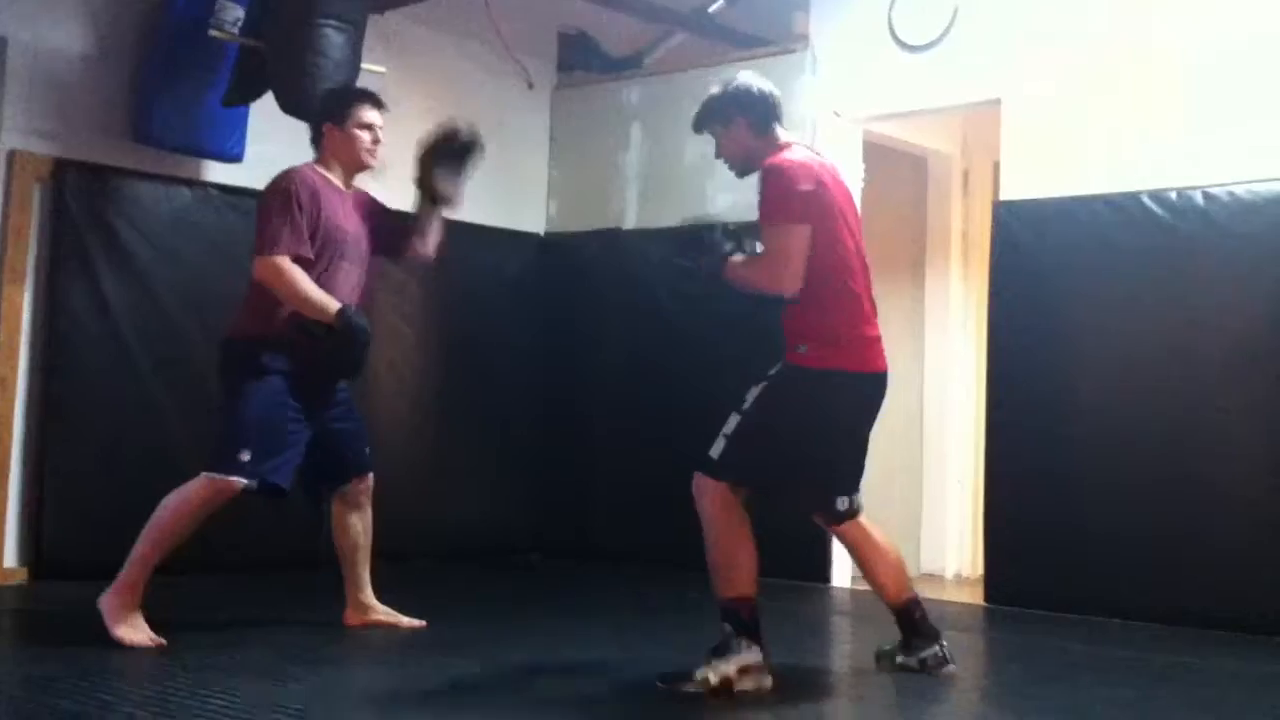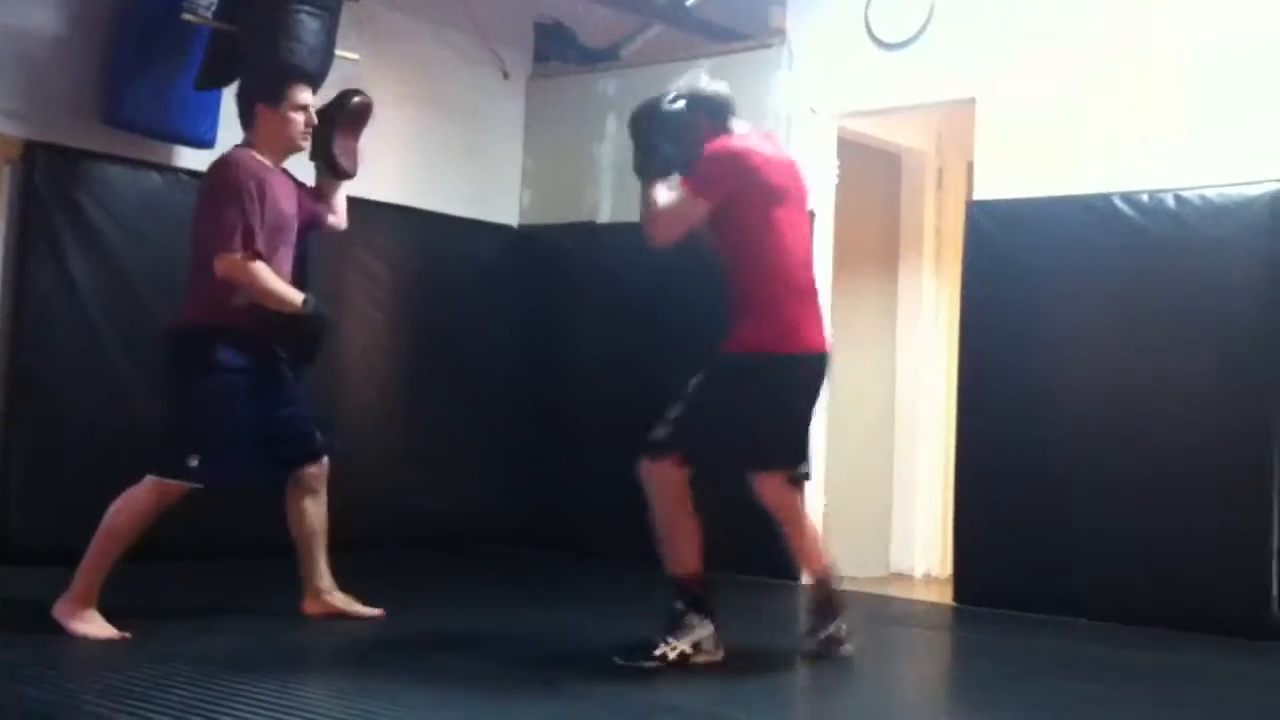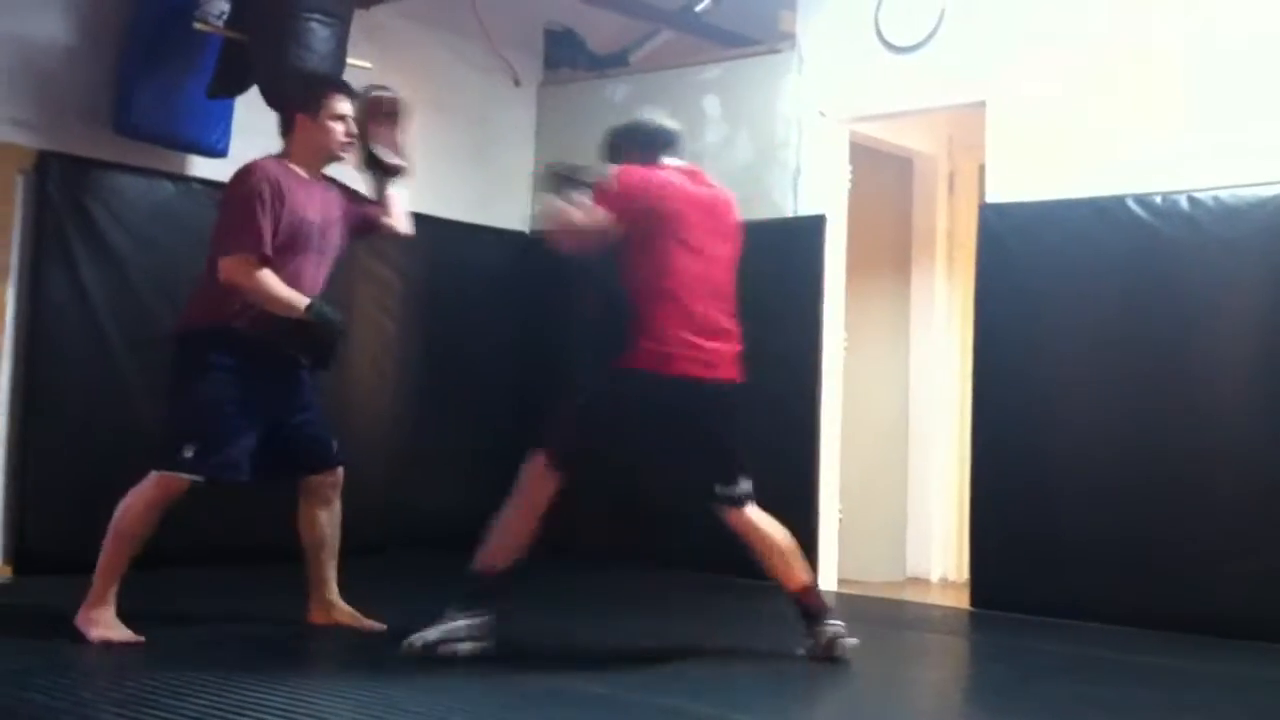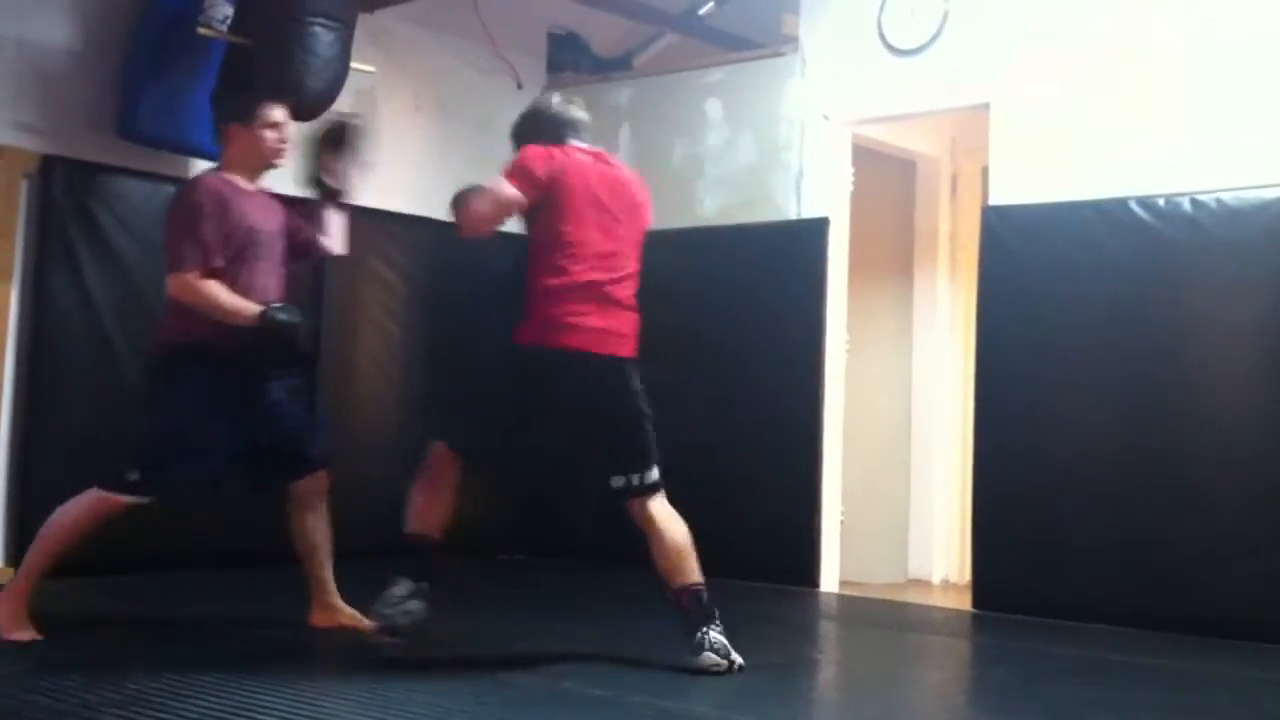
dt=0.3s
person 1, frame 1
left shoulder: (784, 173)
right shoulder: (817, 167)
left elbow: (783, 278)
left wrist: (727, 264)
right wrist: (746, 256)
left hip: (822, 367)
right hip: (860, 366)
left knee: (714, 487)
right knee: (837, 512)
left ankle: (742, 648)
right ankle: (921, 639)
person 1, frame 2
left shoulder: (724, 155)
right shoulder: (776, 157)
left elbow: (660, 229)
left wrist: (654, 170)
right wrist: (678, 168)
left hip: (761, 350)
right hip: (804, 350)
left knee: (661, 468)
right knee: (777, 487)
left ankle: (694, 626)
right ankle: (829, 617)
person 1, frame 3
left shoulder: (632, 183)
right shoulder: (723, 201)
left elbow: (568, 233)
left wrist: (560, 203)
left hip: (656, 371)
right hip: (720, 379)
left knee: (540, 474)
right knee: (738, 510)
left ankle: (472, 614)
right ankle: (822, 625)
person 1, frame 4
left shoulder: (538, 163)
right shoulder: (632, 186)
left elbow: (477, 221)
left wrist: (466, 201)
left hip: (548, 350)
right hip: (615, 355)
left knee: (444, 459)
right knee: (649, 501)
left ankle: (409, 589)
right ankle: (705, 632)
person 2, frame 1
left shoulder: (362, 206)
right shoulder: (297, 185)
left elbow: (419, 246)
right elbow: (271, 266)
left wrist: (437, 191)
right wrist: (338, 315)
left hip: (323, 368)
right hip: (270, 359)
left knee: (356, 482)
right knee: (227, 478)
left ankle: (362, 603)
right ankle: (124, 594)
person 2, frame 2
left shoulder: (280, 182)
right shoulder: (240, 171)
left elbow: (333, 219)
right elbow: (233, 264)
right wrist: (302, 306)
left hip: (259, 352)
right hip: (216, 348)
left knee: (310, 465)
right knee: (173, 479)
left ankle: (319, 590)
right ankle: (78, 600)
person 2, frame 3
left shoulder: (332, 195)
right shoulder: (262, 179)
left elbow: (397, 223)
right elbow: (236, 268)
right wrist: (310, 311)
left hip: (282, 359)
right hip: (226, 351)
left knee: (325, 475)
right knee: (175, 476)
left ankle: (326, 601)
right ankle: (99, 604)
person 2, frame 4
left shoulder: (271, 206)
right shoulder: (204, 195)
left elbow: (329, 245)
right elbow: (186, 285)
left wrist: (330, 191)
right wrist: (265, 318)
left hip: (258, 372)
right hip: (196, 371)
left knee: (311, 478)
right knee: (122, 493)
left ankle: (326, 604)
